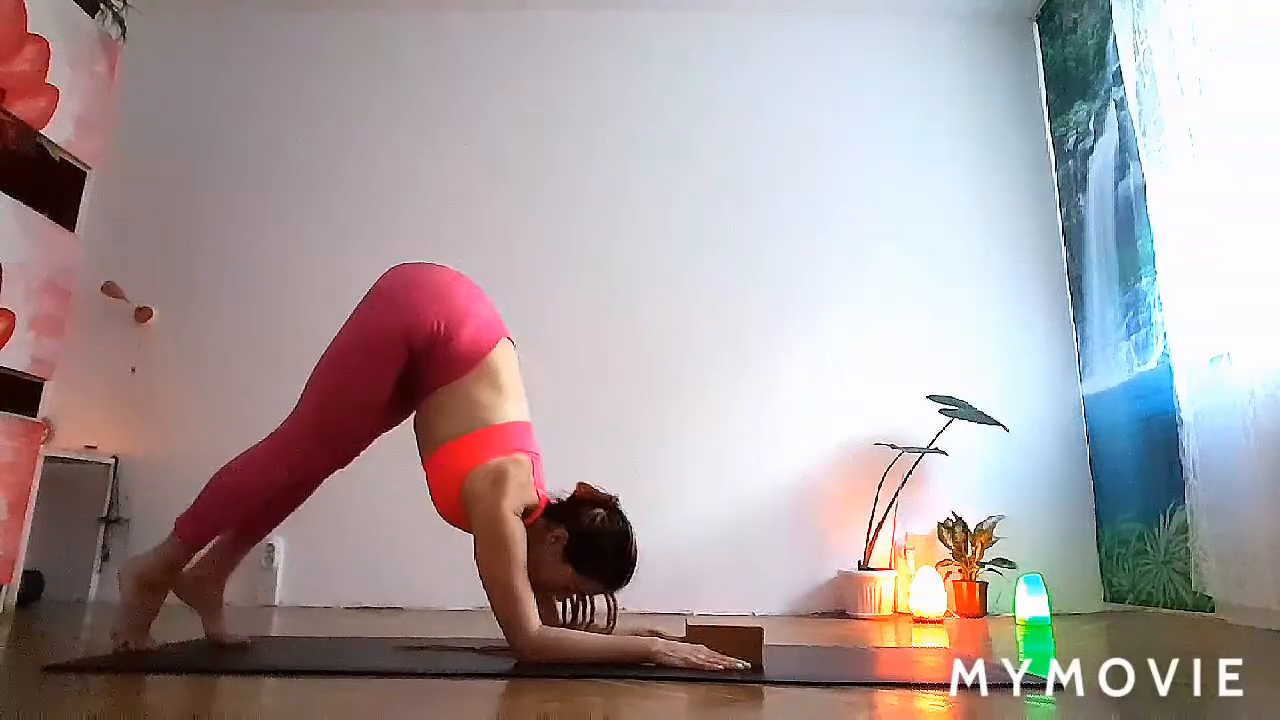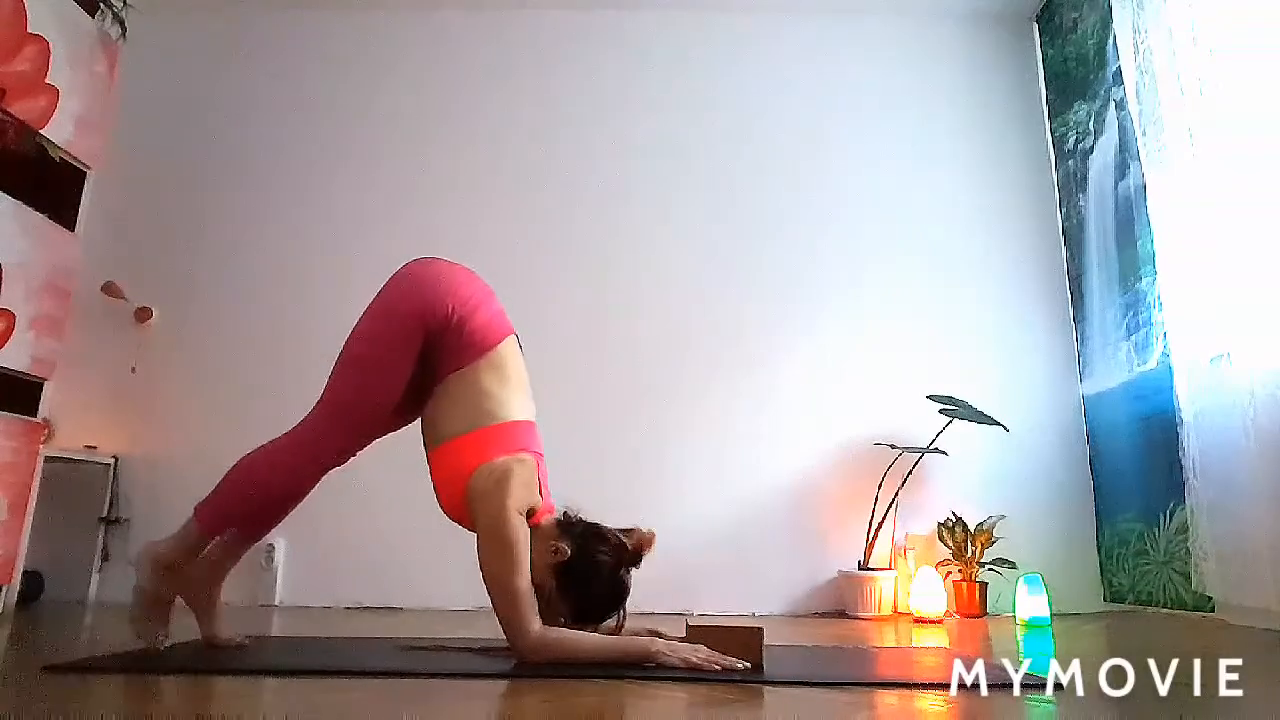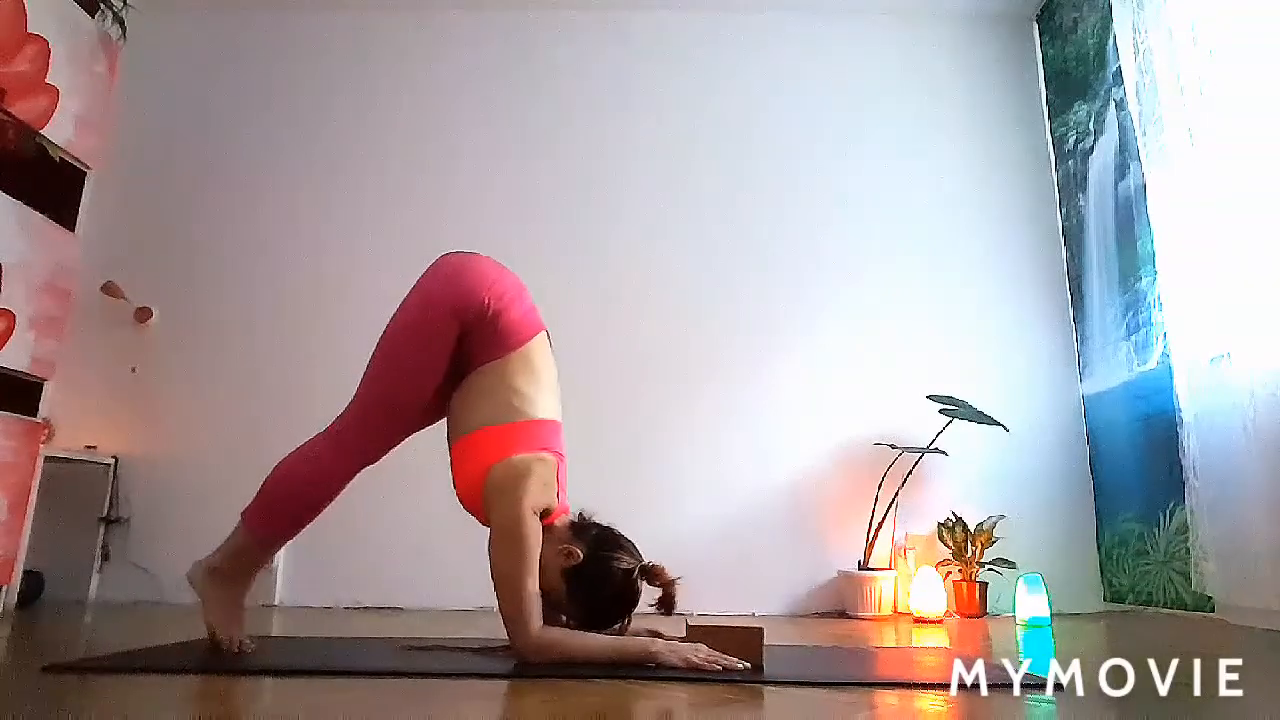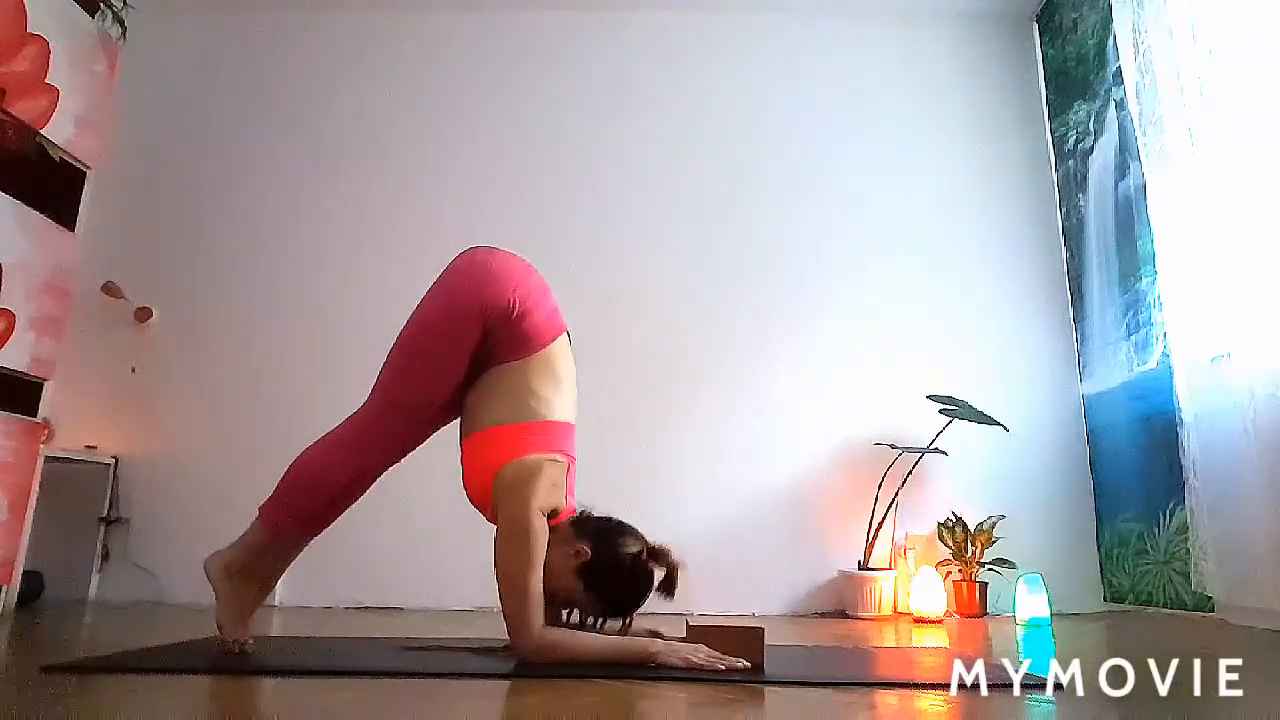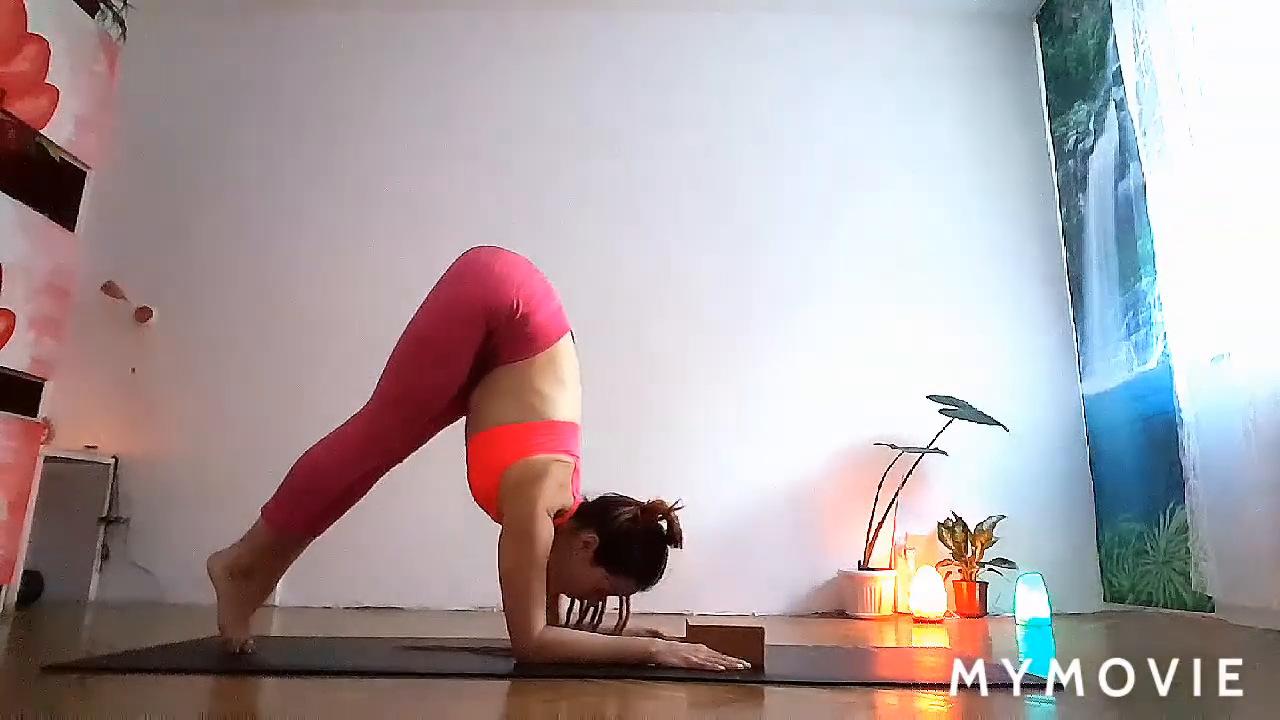
dt=0.5s
person 1, frame 1
left shoulder: (527, 504)
right shoulder: (501, 500)
left elbow: (537, 625)
right elbow: (528, 642)
left wrist: (628, 637)
right wrist: (647, 647)
left hip: (438, 326)
right hip: (417, 310)
left knee: (319, 455)
right knee: (301, 450)
left ankle: (206, 577)
right ankle: (158, 568)
person 1, frame 2
right shoulder: (506, 498)
right elbow: (529, 641)
left wrist: (620, 635)
right wrist: (648, 648)
left hip: (447, 326)
right hip: (432, 303)
left knee: (324, 448)
right knee: (321, 442)
left ankle: (204, 574)
right ankle: (174, 556)
person 1, frame 3
right shoulder: (522, 497)
right elbow: (529, 641)
left wrist: (628, 634)
right wrist: (648, 649)
left hip: (482, 325)
left knee: (360, 446)
right knee: (356, 439)
left ankle: (237, 573)
right ankle: (224, 567)
person 1, frame 4
right shoulder: (531, 499)
right elbow: (529, 642)
left wrist: (628, 634)
right wrist: (648, 649)
left hip: (503, 311)
left knee: (377, 444)
right knee: (373, 438)
left ankle: (255, 572)
right ankle: (242, 561)
person 1, frame 5
right shoulder: (538, 497)
right elbow: (530, 642)
left wrist: (621, 634)
right wrist: (649, 649)
left hip: (504, 320)
left knee: (383, 443)
right knee: (378, 436)
right ankle: (245, 562)
